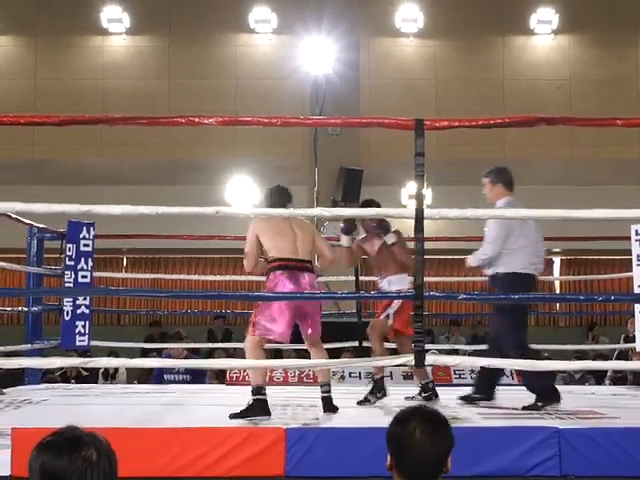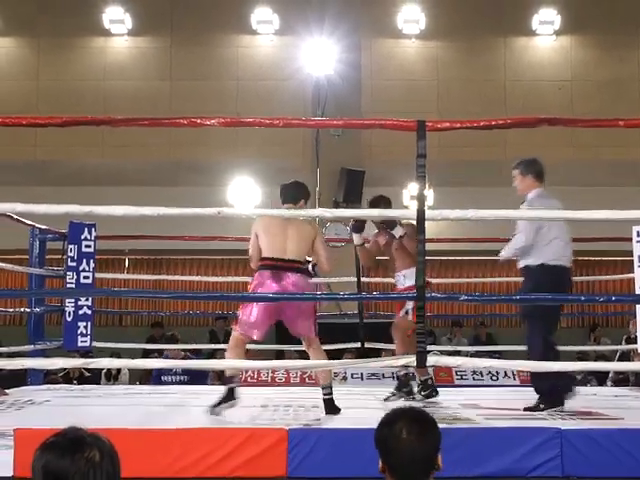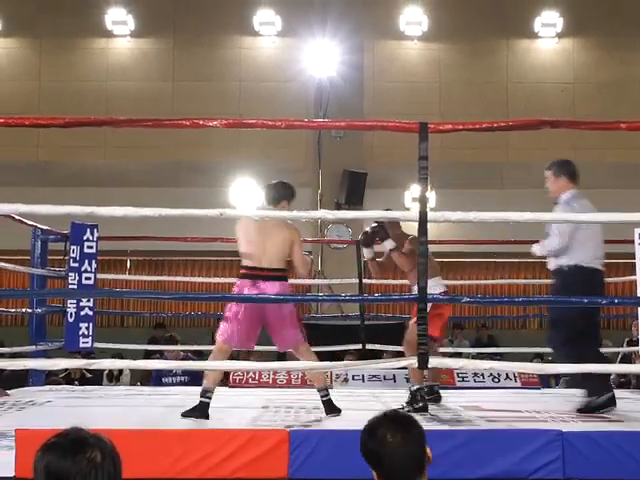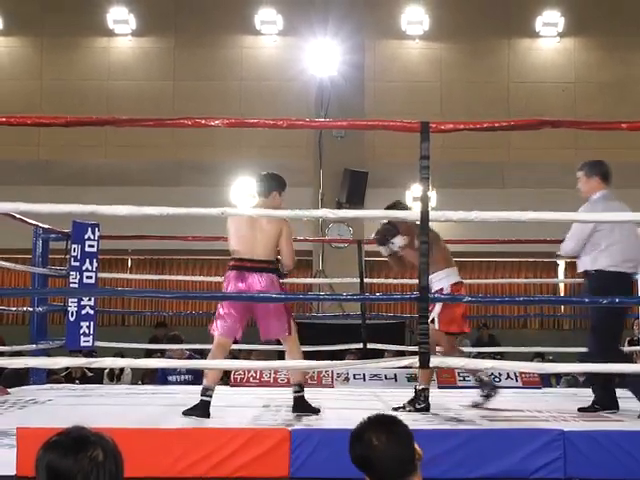
dt=0.2s
person 1, frame 1
left shoulder: (501, 214)
left elbow: (491, 250)
right elbow: (538, 247)
left wrist: (473, 260)
left hip: (510, 282)
right hip: (523, 280)
left knee: (513, 341)
right knee: (497, 337)
left ankle: (546, 392)
right ankle: (484, 390)
person 1, frame 2
left shoulder: (532, 205)
right shoulder: (553, 204)
left elbow: (523, 242)
left wrist: (505, 253)
right wrist: (515, 255)
left hip: (542, 274)
right hip: (558, 273)
left knee: (537, 335)
right knee: (541, 334)
left ankle: (550, 396)
right ankle: (559, 385)
person 1, frame 3
left shoulder: (567, 206)
right shoulder: (586, 206)
left elbow: (558, 244)
left wrist: (538, 249)
left hip: (574, 277)
right hip: (592, 277)
left knee: (560, 337)
right knee: (585, 342)
left ankle: (596, 387)
right ankle: (603, 395)
person 1, frame 4
left shoulder: (591, 208)
left elbow: (570, 247)
left wrist: (564, 249)
left hip: (603, 280)
left knee: (603, 343)
right knee: (604, 343)
right ankle: (604, 399)
person 2, frame 1
left shoulder: (257, 223)
right shoulder: (304, 223)
left elbow: (249, 266)
right elbow: (329, 258)
left hip: (281, 282)
right hip: (308, 282)
left knee: (253, 342)
right knee: (314, 342)
left ankle: (260, 402)
right ankle: (327, 400)
person 2, frame 2
left shoulder: (261, 221)
right shoulder: (311, 226)
left elbow: (254, 262)
right elbow: (325, 267)
right wrist: (311, 267)
left hip: (267, 280)
right hip: (298, 283)
left knee: (237, 339)
right knee: (312, 344)
left ankle: (229, 391)
right ankle: (329, 401)
person 2, frame 3
left shoulder: (243, 223)
right shoulder: (290, 230)
right elbow: (302, 271)
right wrist: (306, 261)
left hip: (247, 288)
right hip: (276, 290)
left knee: (221, 348)
right knee: (302, 348)
left ankle: (203, 405)
right ankle: (327, 401)
person 2, frame 4
left shoulder: (234, 216)
right shoulder: (280, 221)
right elbow: (288, 262)
right wrist: (278, 266)
left hip: (236, 280)
right hip: (265, 282)
left knee: (221, 344)
right knee: (291, 339)
left ankle: (204, 404)
right ankle: (299, 400)
person 3, frame 1
left shoulder: (393, 235)
right shoulder: (364, 242)
left elbow: (408, 261)
right elbow: (349, 260)
left wrist: (389, 237)
right wrist: (346, 236)
left hip: (402, 292)
right hip: (388, 294)
left knee: (374, 330)
right knee: (404, 346)
left ankle: (378, 387)
right ankle: (428, 389)
person 3, frame 2
left shoulder: (408, 228)
right shoulder: (379, 236)
left elbow: (417, 250)
right elbow: (367, 263)
left wrist: (398, 229)
right wrist: (357, 236)
left hip: (417, 287)
right hip: (404, 289)
left knee: (398, 330)
right knee: (410, 339)
left ankle: (404, 383)
right ankle: (427, 386)
person 3, frame 3
left shoulder: (412, 243)
right shoulder: (396, 247)
left elbow: (408, 267)
right elbow: (377, 272)
left wrist: (387, 243)
right wrist: (368, 249)
left hip: (434, 297)
left knee: (411, 343)
right knee: (421, 346)
left ankle: (417, 398)
right ankle: (433, 390)
person 3, frame 4
right shoulder: (410, 238)
left elbow: (421, 260)
right elbow: (400, 266)
left wrist: (397, 239)
right wrist: (385, 247)
left hip: (448, 290)
right hip: (445, 292)
right knee: (448, 346)
left ankle: (420, 398)
right ankle: (486, 385)
